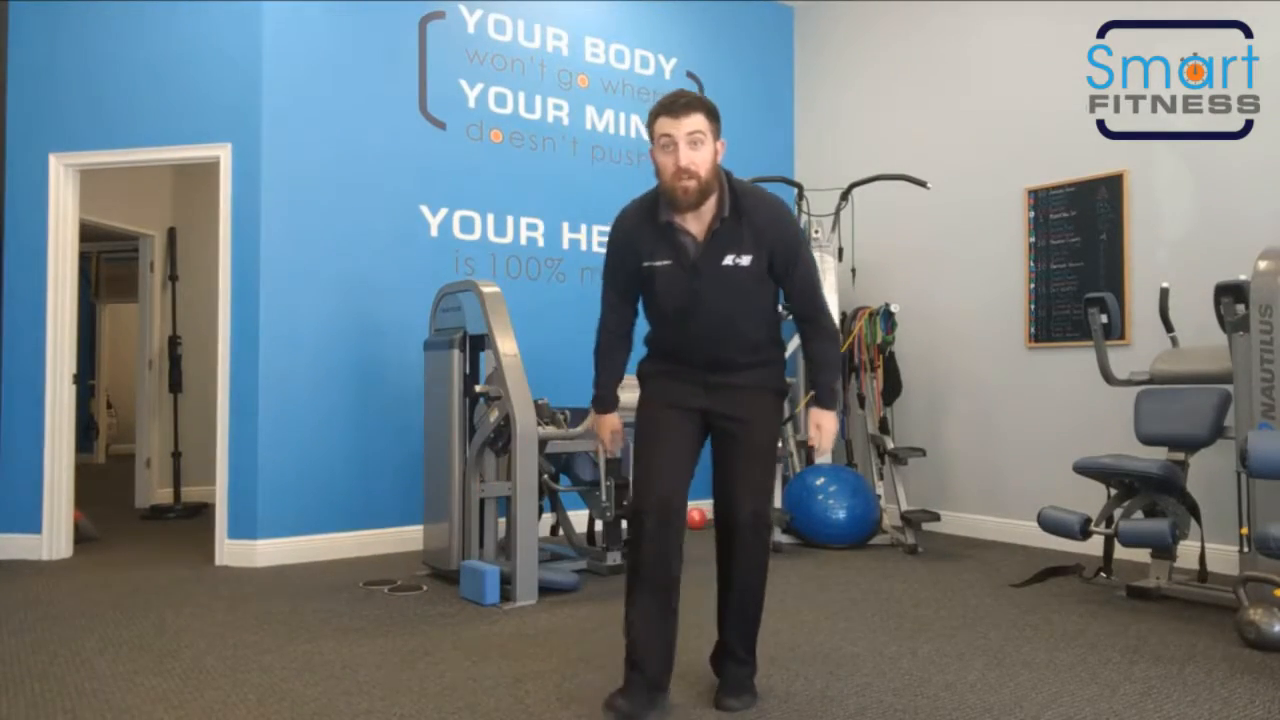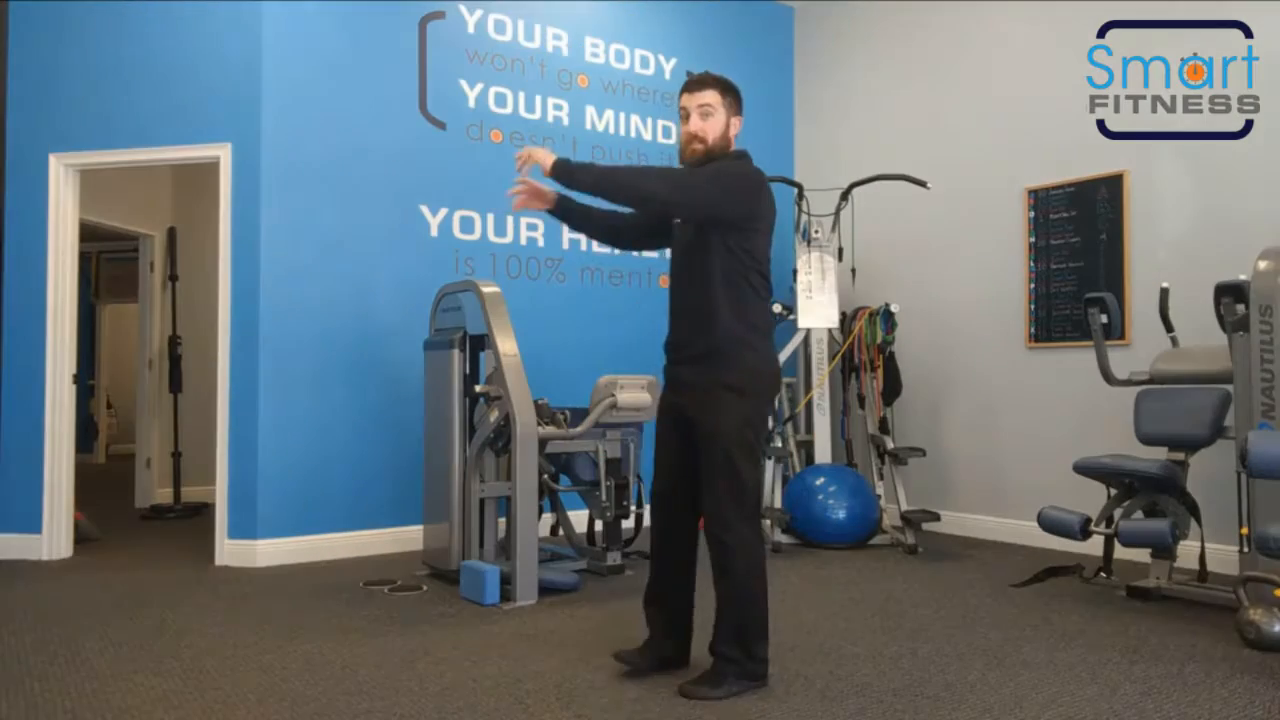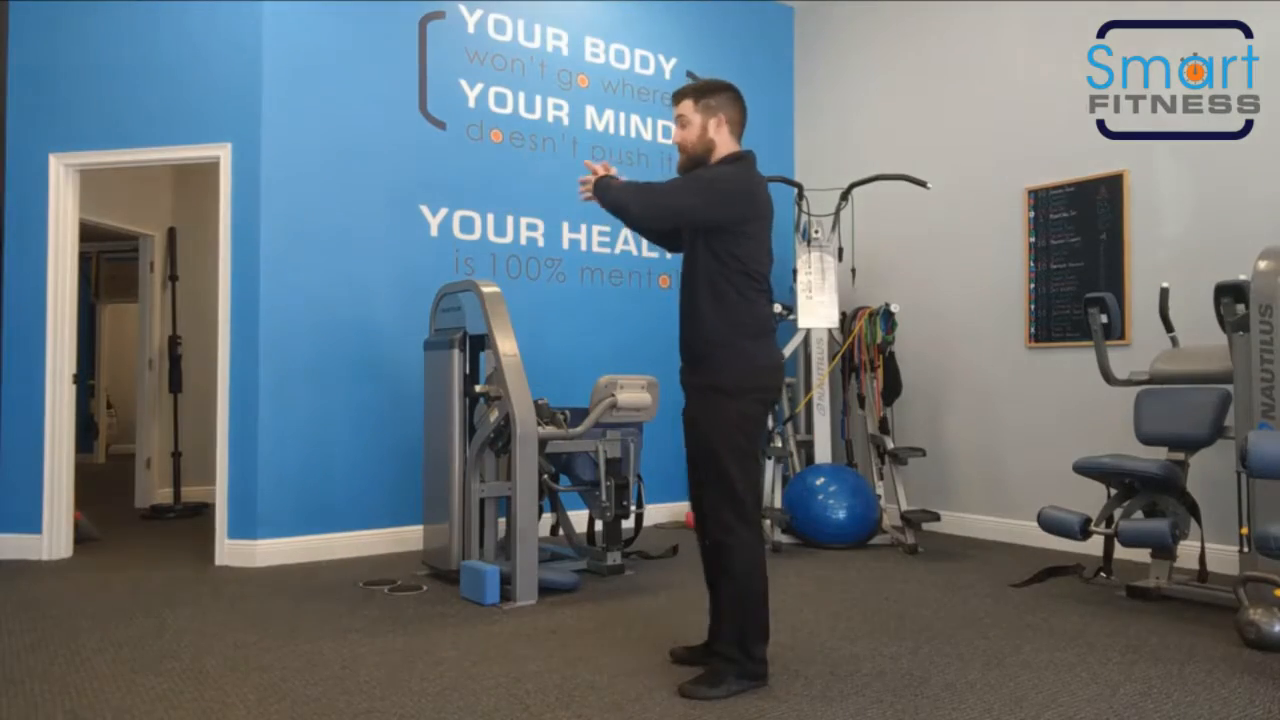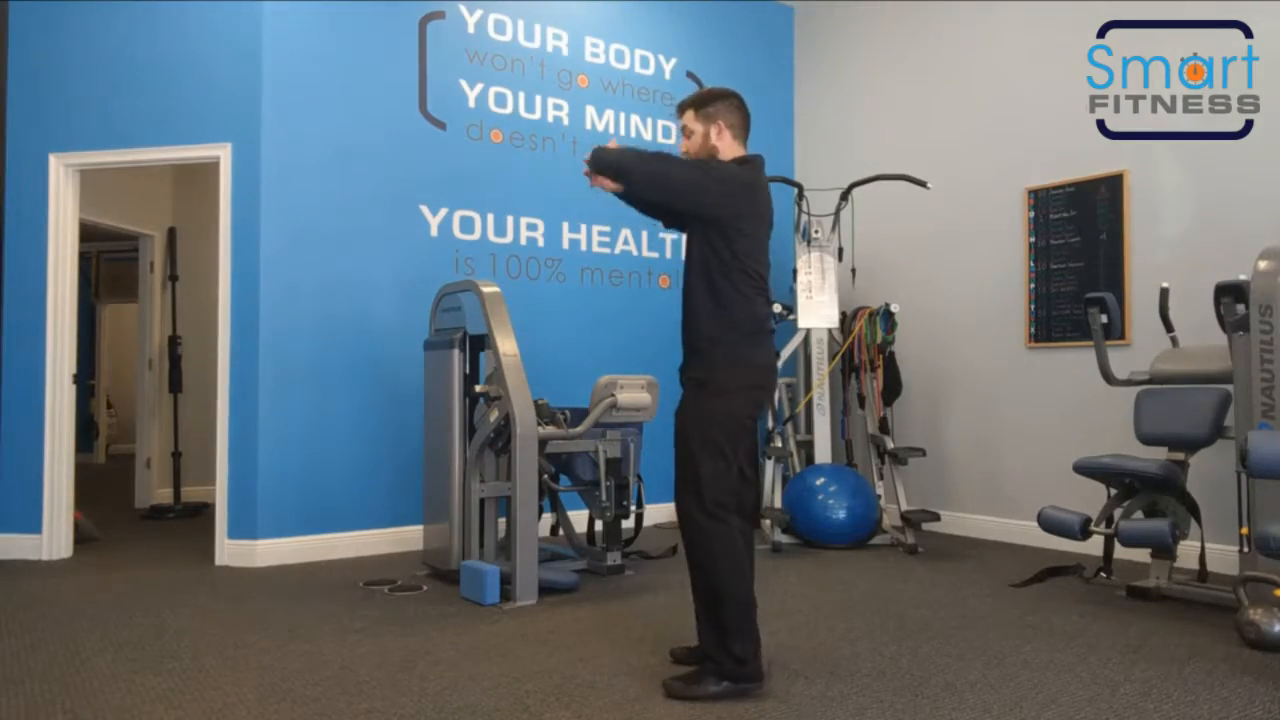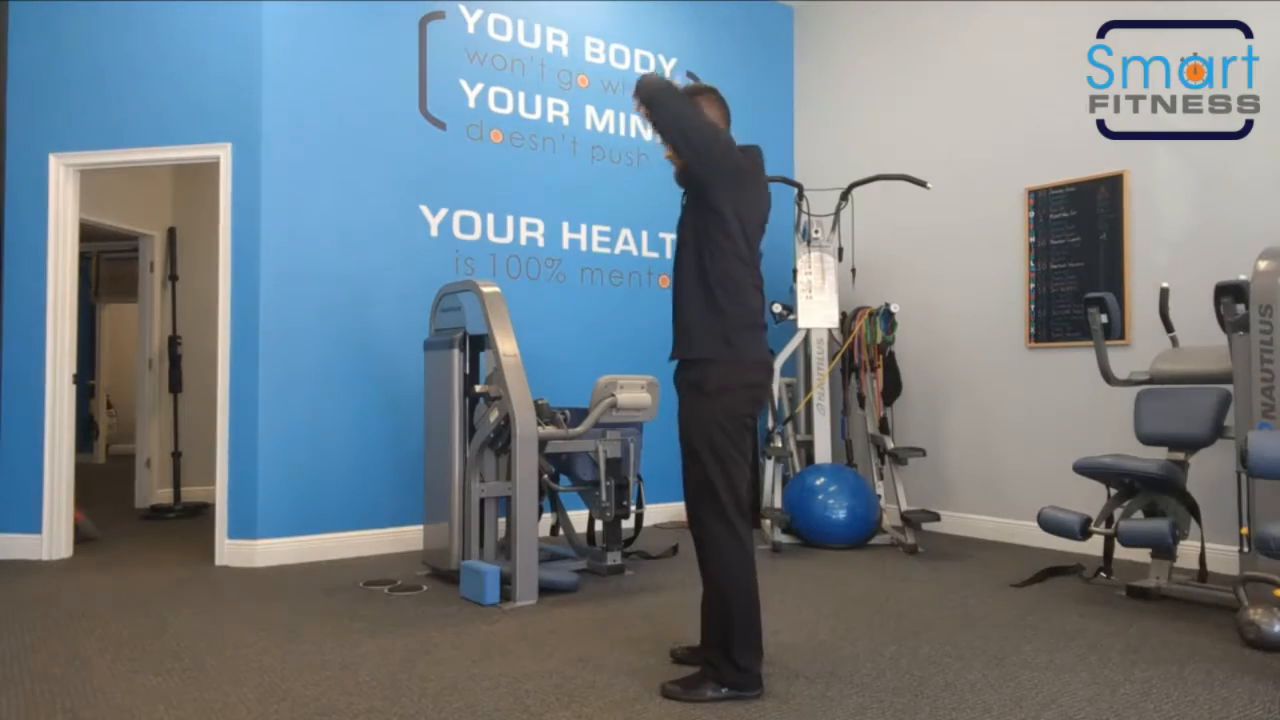
dt=0.4s
person 1, frame 1
left shoulder: (767, 216)
right shoulder: (634, 226)
left elbow: (811, 312)
right elbow: (617, 317)
left wrist: (825, 398)
right wrist: (604, 400)
left hip: (750, 385)
right hip: (670, 383)
left knee: (744, 525)
right knee: (653, 514)
left ankle: (736, 667)
person 1, frame 2
left shoulder: (743, 185)
right shoulder: (687, 198)
left elbow: (655, 189)
right elbow: (632, 229)
left wrist: (562, 168)
right wrist: (557, 203)
left hip: (736, 382)
right hip: (684, 378)
left knee: (730, 520)
right knee: (670, 511)
left ankle: (742, 661)
right ankle: (667, 641)
person 1, frame 3
left shoulder: (735, 185)
right shoulder: (717, 187)
left elbow: (650, 203)
right elbow: (672, 231)
left wrist: (606, 186)
right wrist: (614, 194)
left hip: (737, 379)
right hip: (715, 375)
left knee: (731, 517)
right knee: (712, 513)
left ankle: (744, 660)
right ankle: (728, 640)
person 1, frame 4
left shoulder: (729, 183)
right shoulder: (730, 187)
left elbow: (636, 163)
right elbow: (673, 206)
left wrist: (605, 158)
right wrist: (622, 186)
left hip: (726, 374)
right hip: (734, 370)
left knee: (706, 509)
right knee: (728, 510)
left ankle: (734, 661)
right ankle: (729, 645)
person 1, frame 5
left shoulder: (727, 165)
right shoulder: (731, 176)
left elbow: (652, 92)
right elbow: (688, 144)
left wrist: (658, 97)
right wrist: (670, 112)
left hip: (721, 370)
right hip: (731, 364)
left knee: (720, 517)
right knee: (723, 512)
left ankle: (735, 670)
right ankle: (725, 643)
